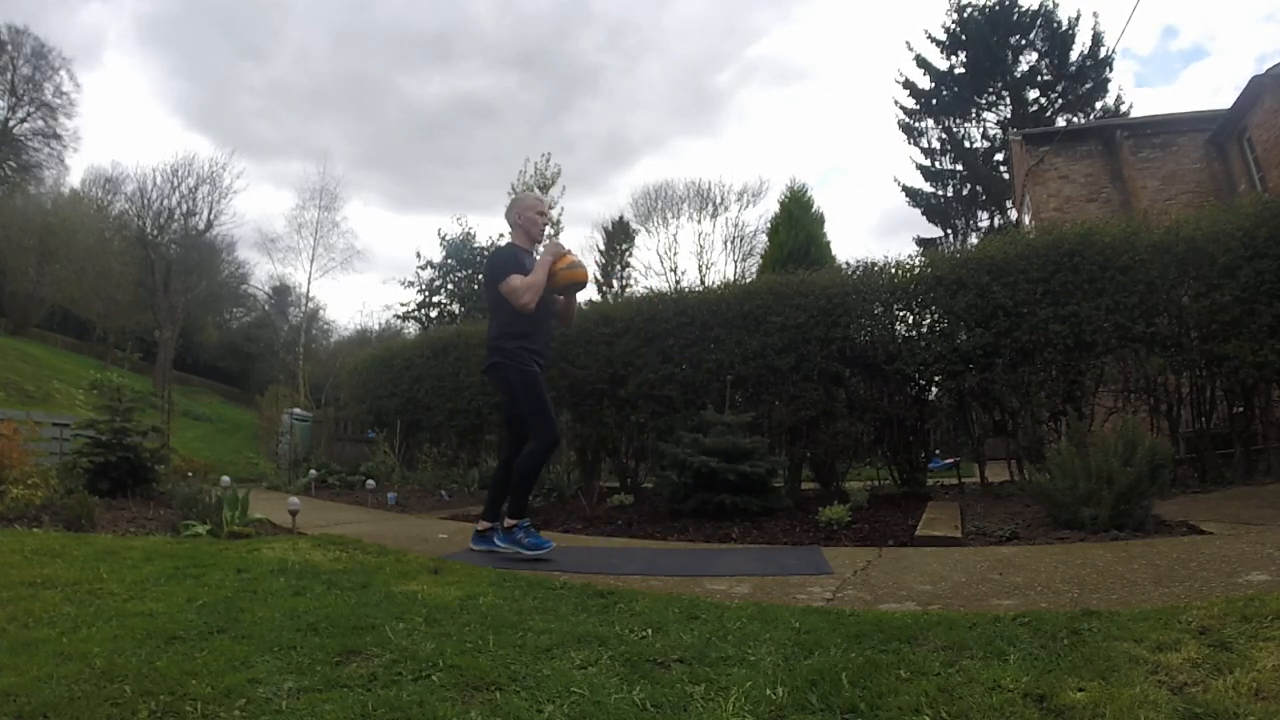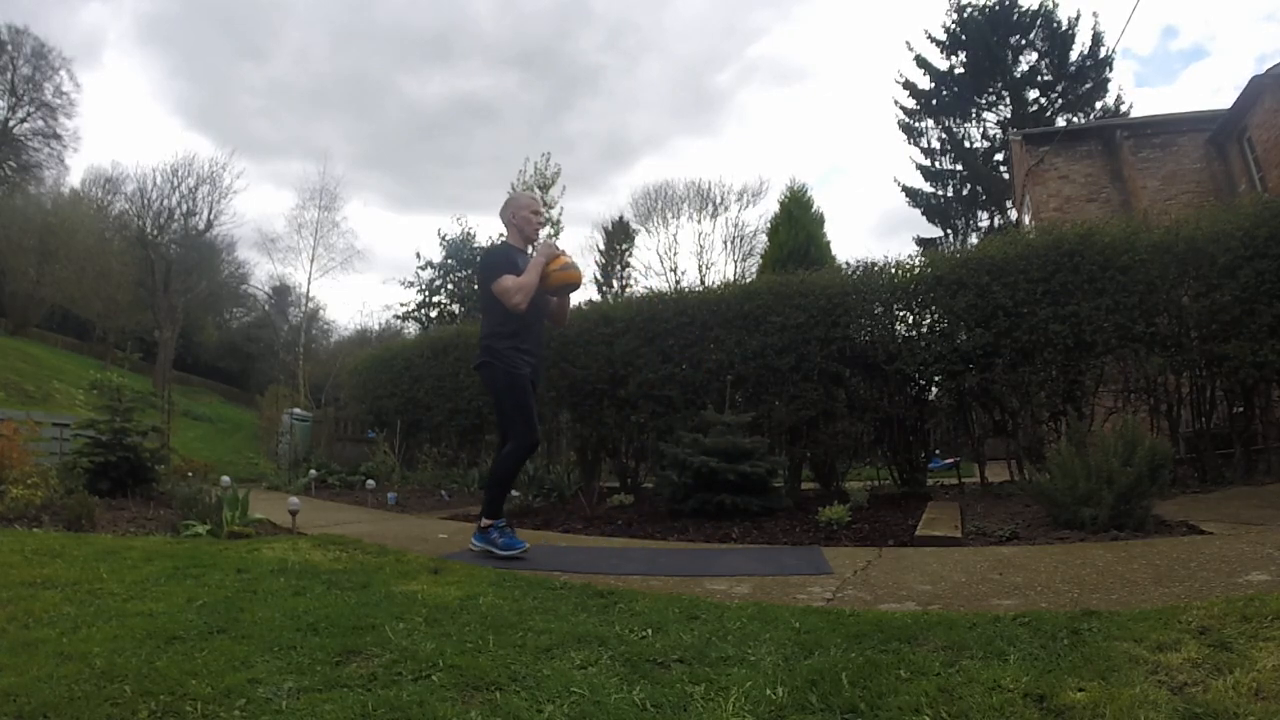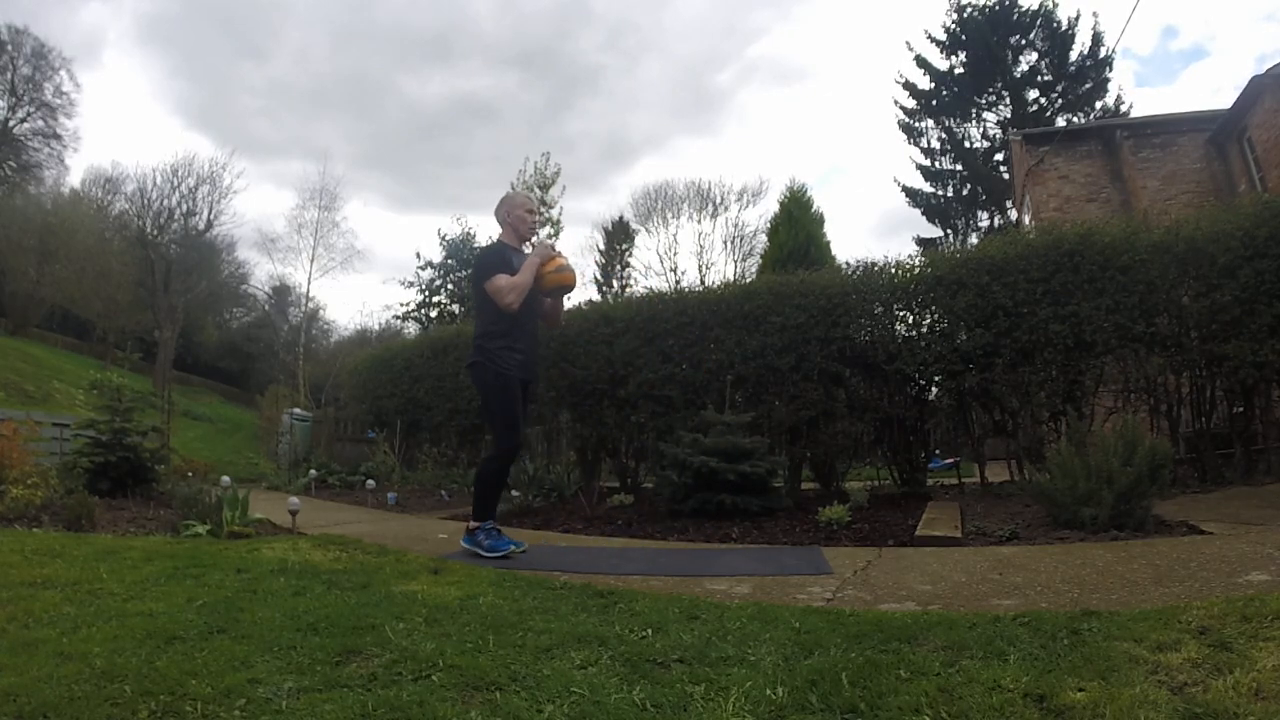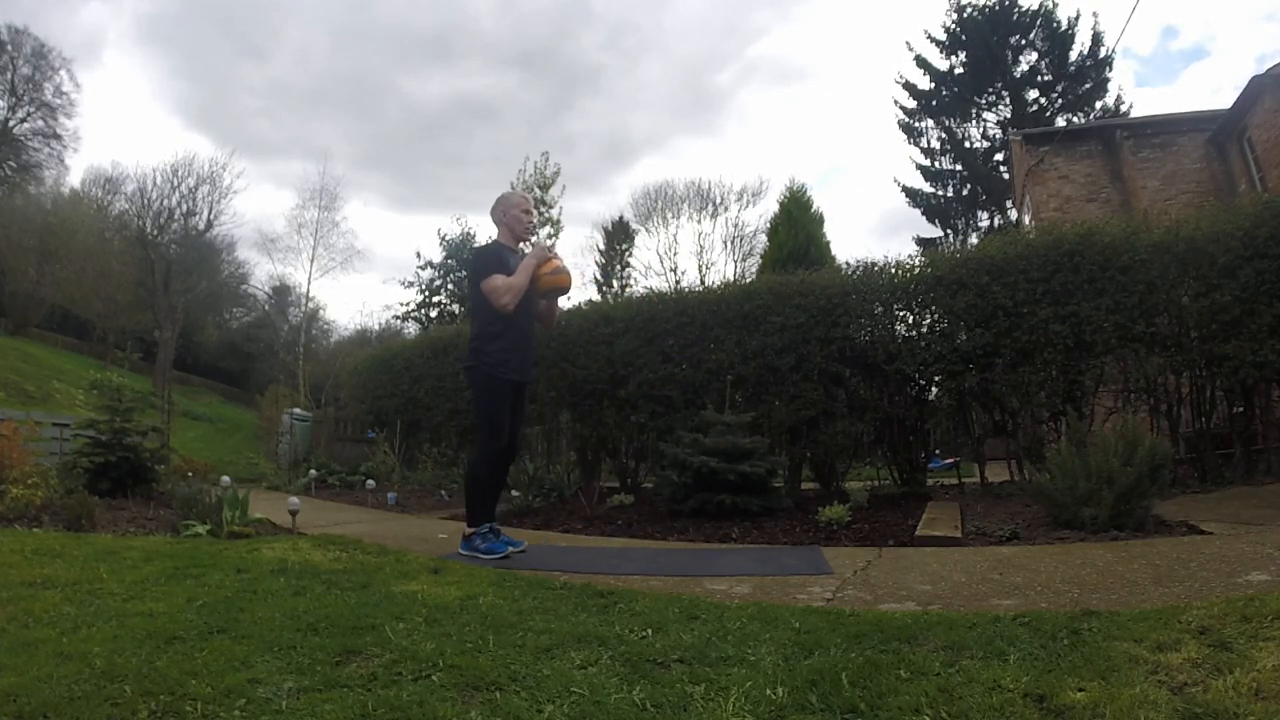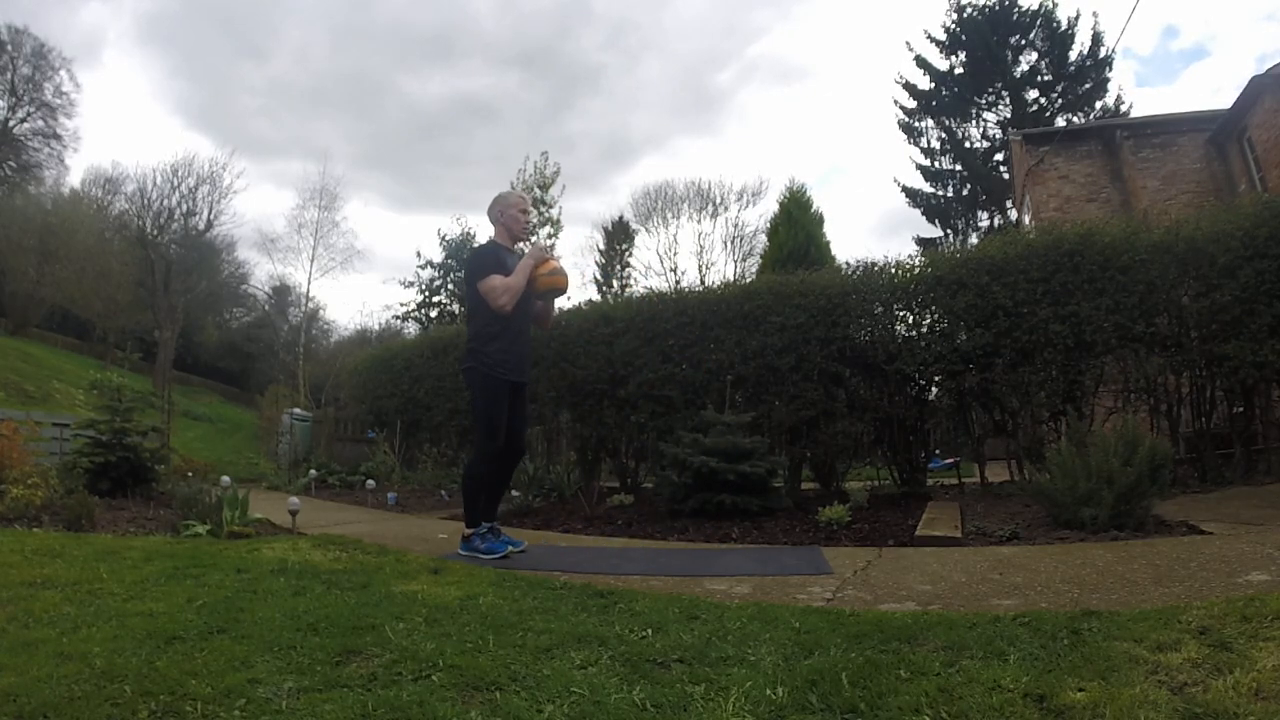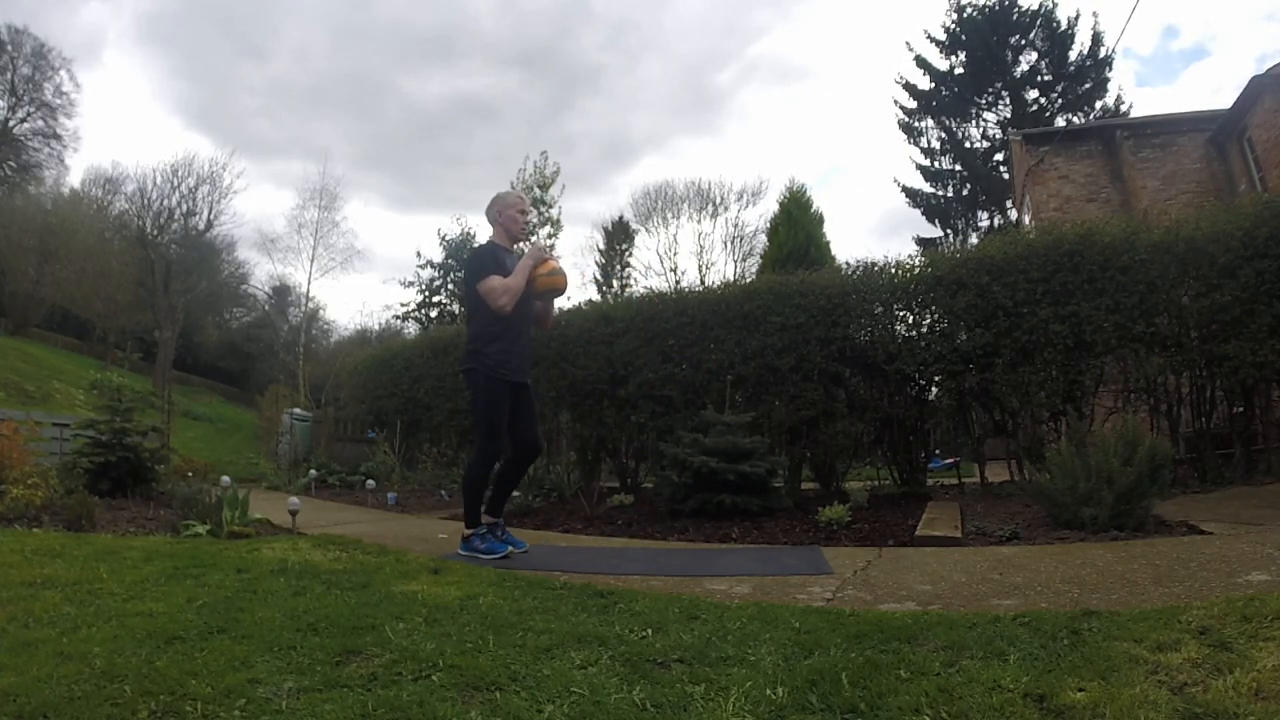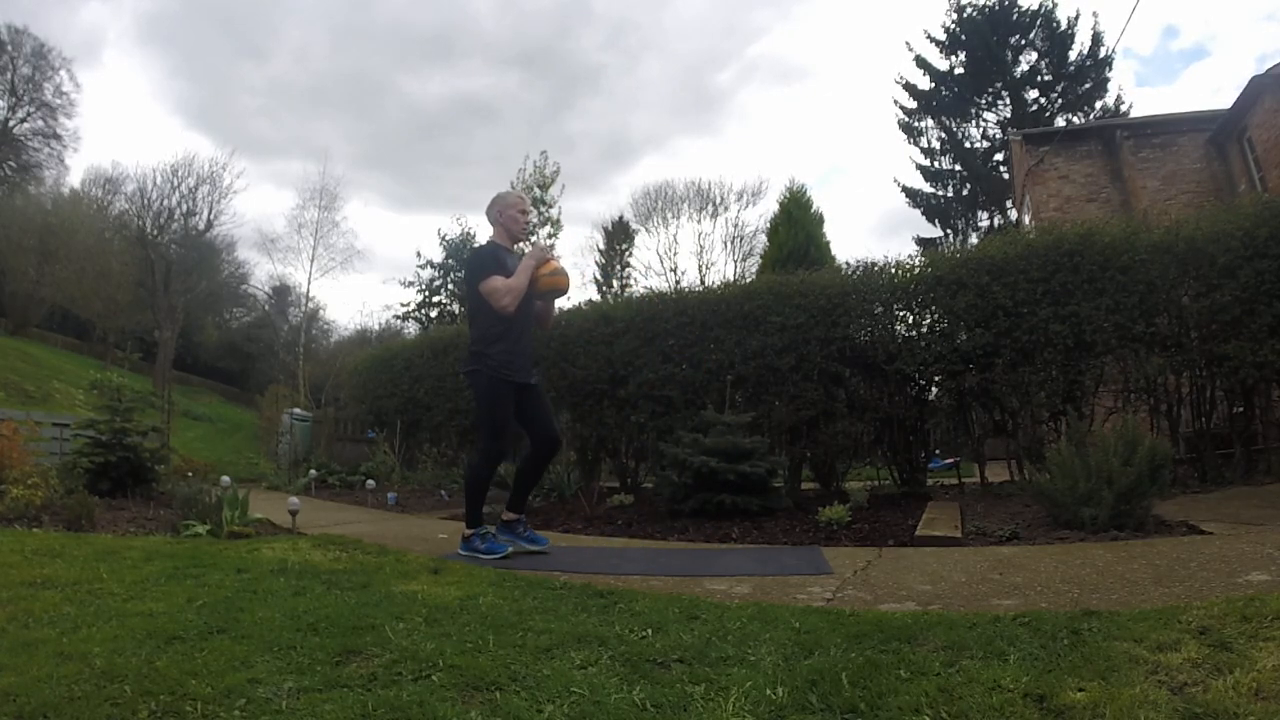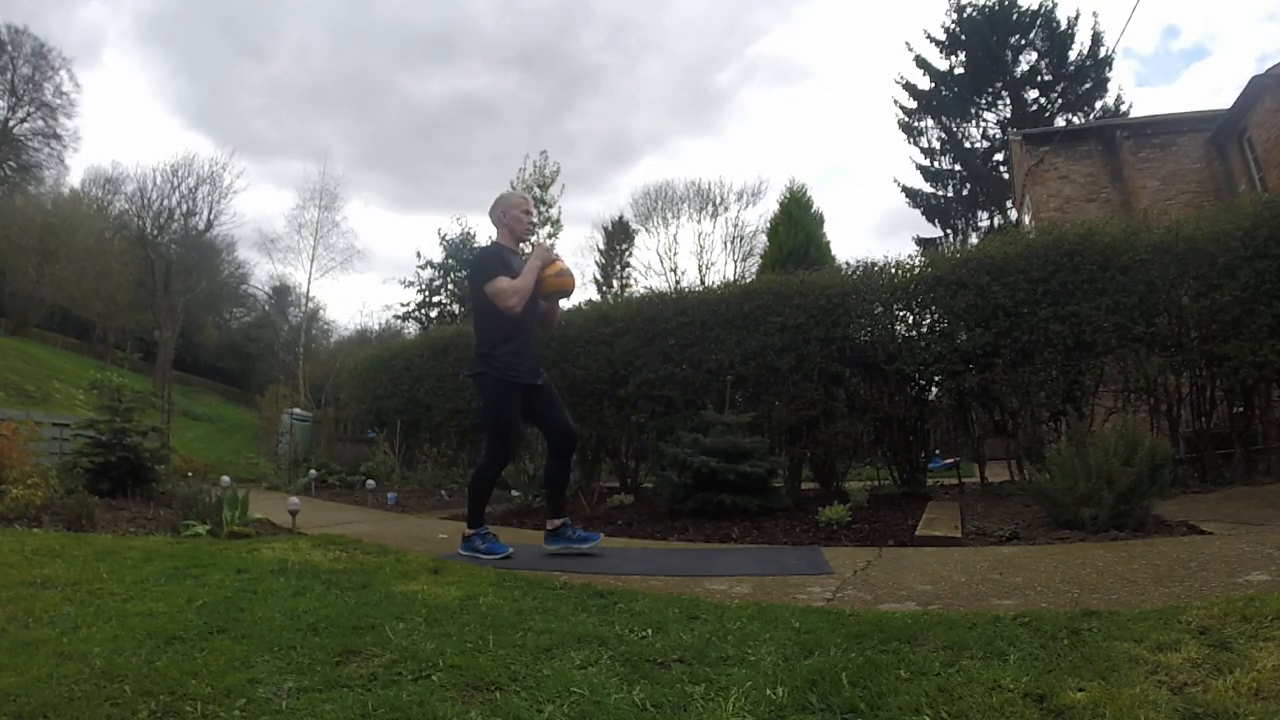
dt=0.1s
person 1, frame 1
left shoulder: (537, 265)
right shoulder: (503, 258)
left elbow: (566, 318)
right elbow: (525, 299)
right wrist: (547, 259)
left hip: (526, 365)
right hip: (511, 362)
left knee: (517, 449)
right knee: (546, 436)
left ankle: (486, 528)
right ankle: (513, 523)
person 1, frame 2
left shoulder: (532, 263)
right shoulder: (497, 257)
left elbow: (559, 317)
right elbow: (516, 299)
right wrist: (540, 259)
left hip: (524, 366)
right hip: (503, 363)
left knee: (515, 444)
right knee: (525, 440)
left ankle: (493, 524)
right ankle: (488, 525)
person 1, frame 3
left shoulder: (526, 263)
right shoulder: (491, 256)
left elbow: (552, 318)
right elbow: (509, 299)
right wrist: (535, 260)
left hip: (519, 367)
right hip: (495, 363)
left knee: (507, 446)
right knee: (507, 444)
left ankle: (486, 524)
right ankle: (477, 527)
person 1, frame 4
left shoulder: (523, 262)
right shoulder: (487, 256)
left elbow: (547, 319)
right elbow: (505, 299)
right wrist: (531, 261)
left hip: (516, 370)
right hip: (490, 367)
left knee: (506, 449)
right knee: (492, 448)
left ankle: (487, 526)
right ankle: (473, 533)
person 1, frame 5
left shoulder: (520, 262)
right shoulder: (483, 256)
left elbow: (542, 320)
right elbow: (502, 300)
right wrist: (529, 261)
left hip: (514, 371)
right hip: (488, 368)
left knee: (513, 449)
right knee: (489, 448)
left ankle: (487, 525)
right ankle: (472, 533)
person 1, frame 6
left shoulder: (518, 263)
right shoulder: (483, 257)
left elbow: (542, 321)
right elbow: (502, 301)
right wrist: (528, 262)
left hip: (516, 371)
right hip: (489, 369)
left knee: (528, 447)
right knee: (490, 449)
left ankle: (490, 521)
right ankle: (472, 534)
person 1, frame 7
left shoulder: (519, 263)
right shoulder: (484, 257)
left elbow: (543, 321)
right elbow: (505, 301)
right wrist: (531, 261)
left hip: (521, 371)
right hip: (492, 370)
left knee: (548, 441)
right knee: (492, 450)
left ankle: (511, 519)
right ankle: (472, 534)
person 1, frame 8
left shoulder: (523, 262)
right shoulder: (487, 258)
left elbow: (546, 322)
right elbow: (510, 302)
right wrist: (536, 263)
left hip: (530, 372)
right hip: (499, 373)
left knee: (565, 437)
right knee: (500, 452)
left ankle: (556, 527)
right ankle: (474, 532)
